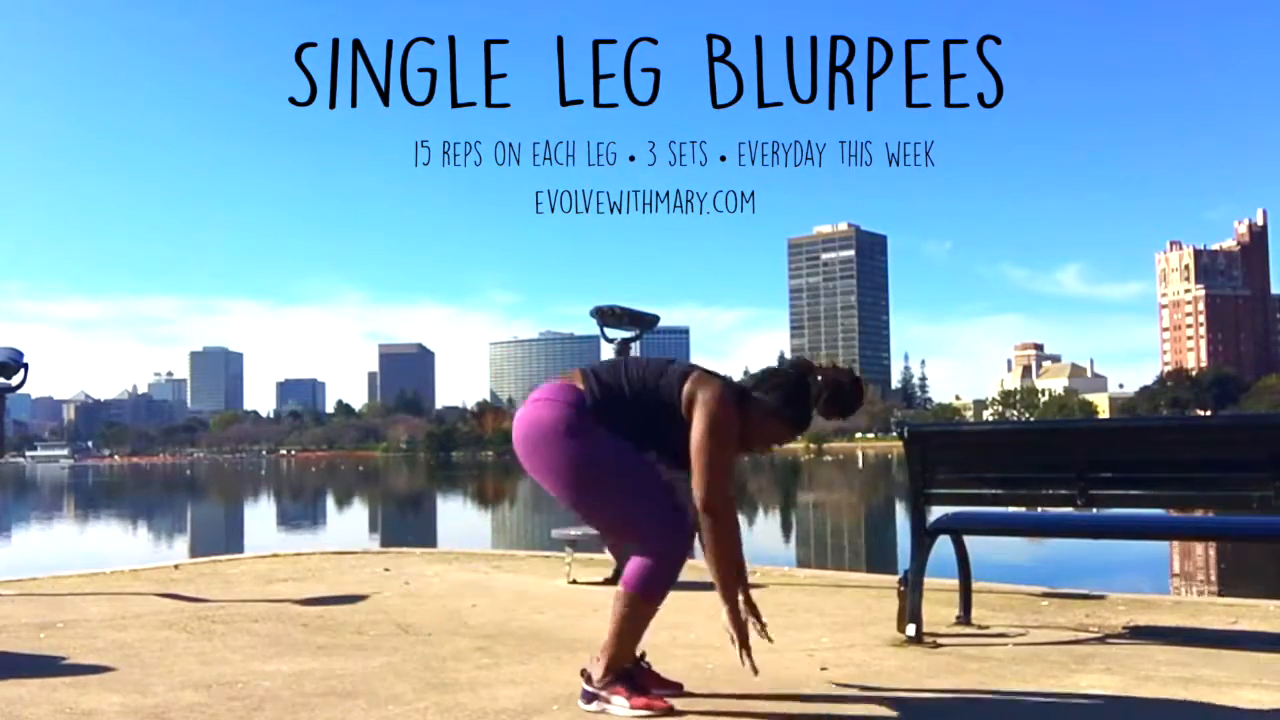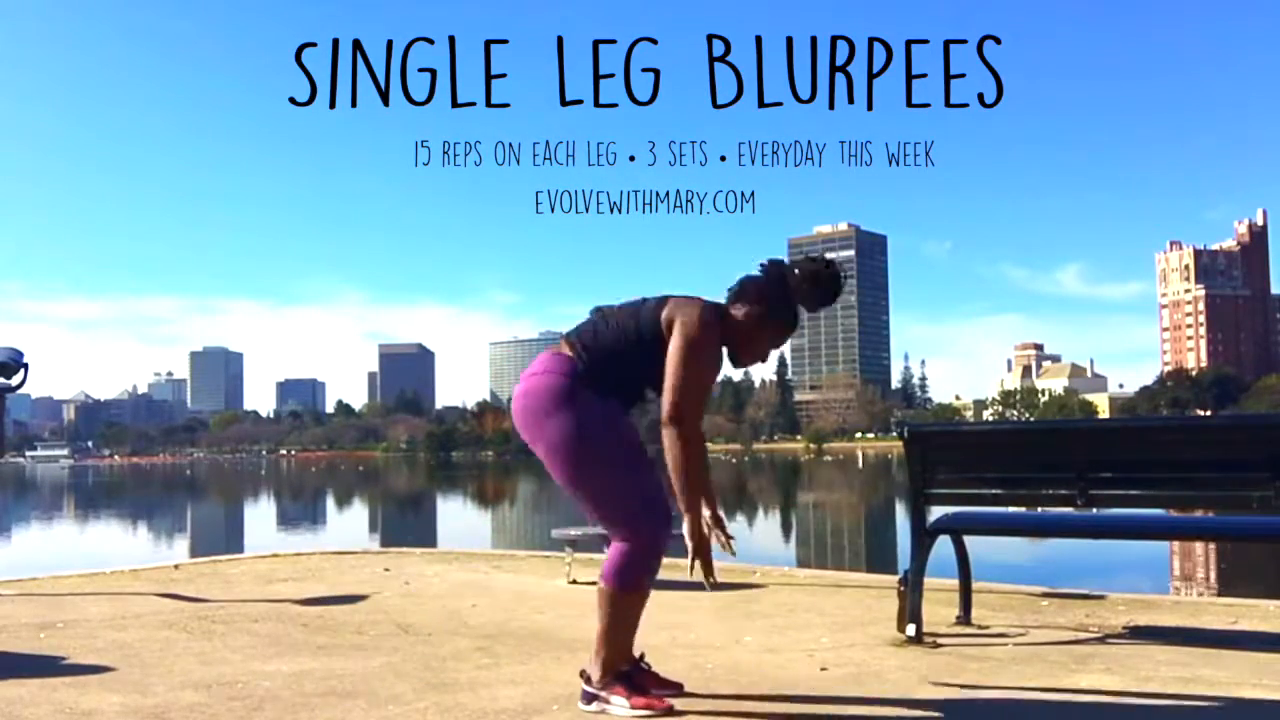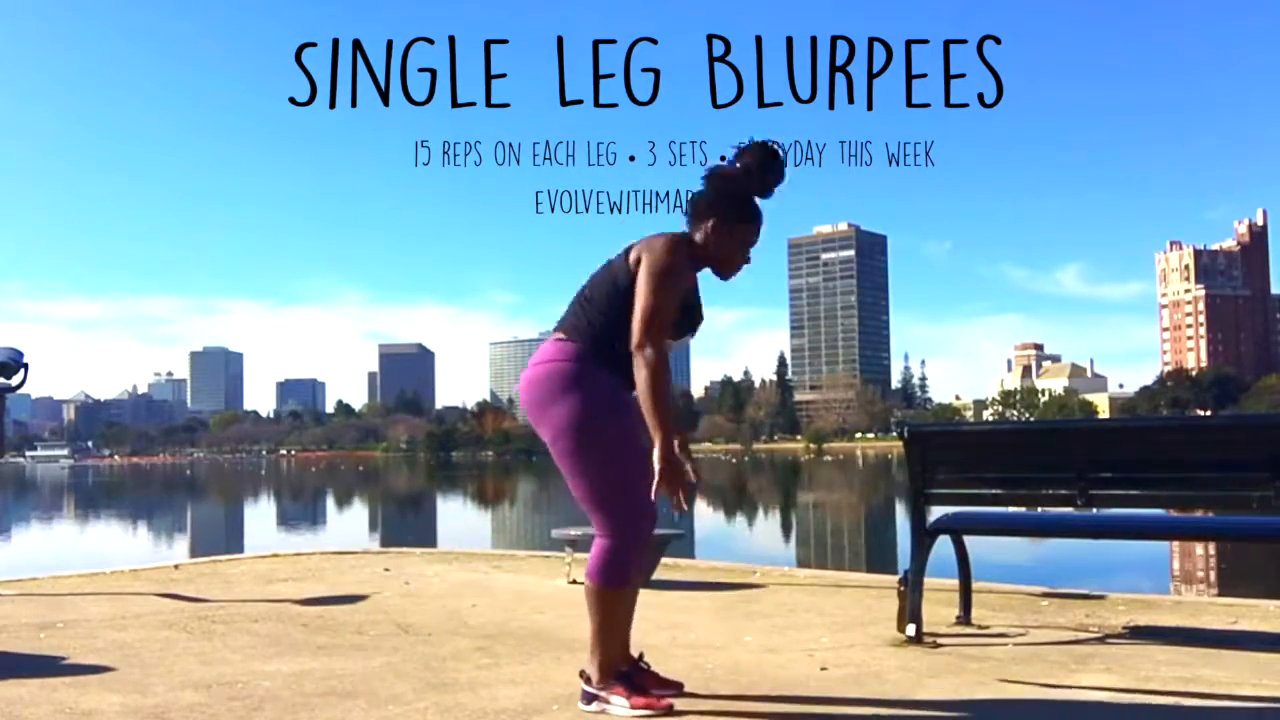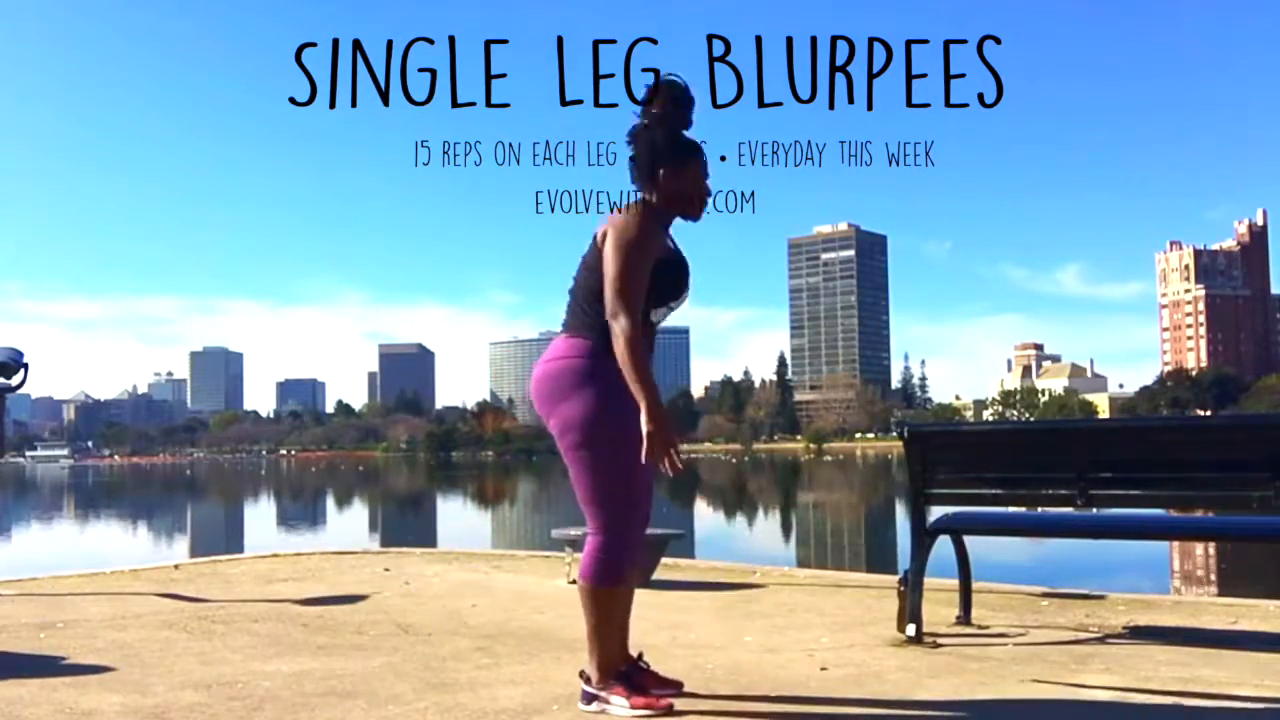
dt=0.1s
person 1, frame 1
left shoulder: (724, 410)
right shoulder: (722, 405)
left elbow: (719, 511)
right elbow: (712, 510)
left wrist: (740, 588)
right wrist: (731, 603)
left hip: (572, 420)
right hip: (554, 424)
left knee: (664, 534)
right knee: (665, 540)
left ankle: (620, 662)
right ankle: (604, 678)
person 1, frame 2
left shoulder: (704, 337)
right shoulder: (700, 324)
left elbow: (687, 431)
right elbow: (674, 421)
left wrist: (706, 506)
right wrist: (693, 517)
left hip: (573, 397)
right hip: (556, 395)
left knee: (646, 523)
right knee: (643, 529)
left ankle: (619, 665)
right ankle: (604, 680)
person 1, frame 3
left shoulder: (677, 269)
right shoulder: (669, 258)
left elbow: (651, 353)
right elbow: (645, 350)
left wrist: (672, 438)
right wrist: (665, 443)
left hip: (591, 382)
right hip: (566, 377)
left knee: (635, 530)
right knee: (623, 532)
left ankle: (618, 663)
person 1, frame 4
left shoulder: (655, 235)
right shoulder: (635, 225)
right elbow: (622, 320)
left wrist: (649, 408)
right wrist: (651, 410)
left hip: (605, 380)
right hip: (586, 379)
left knee: (628, 528)
right knee: (615, 529)
left ankle: (619, 663)
